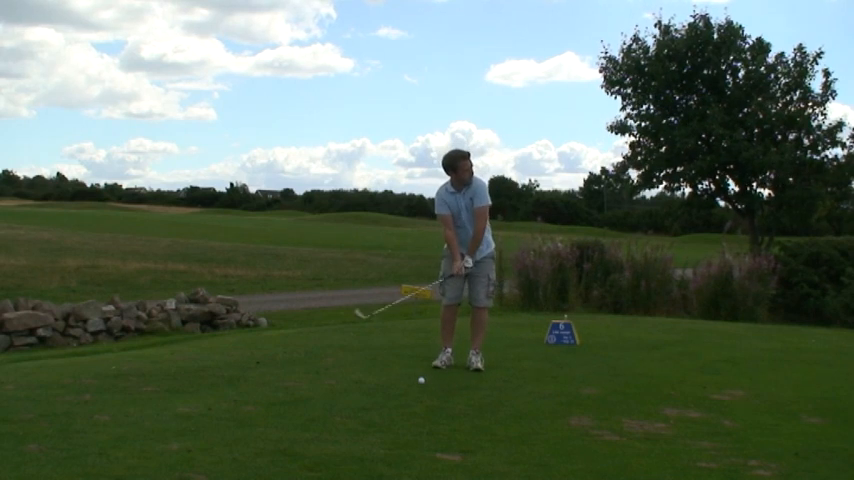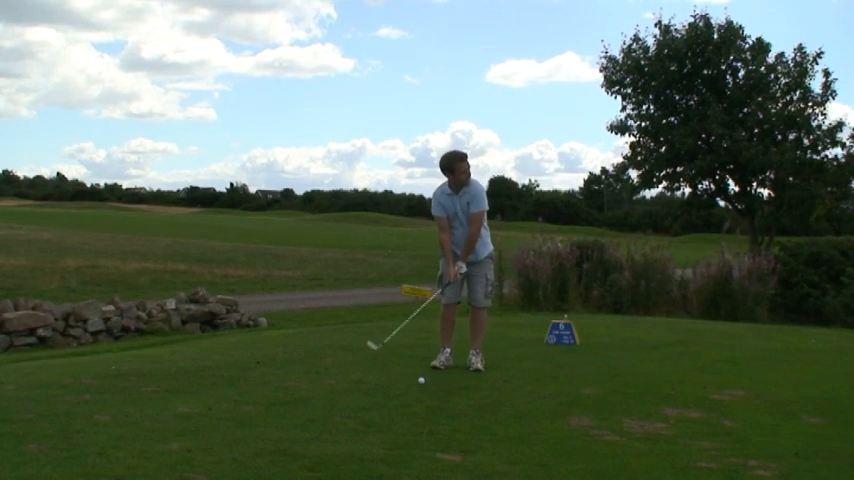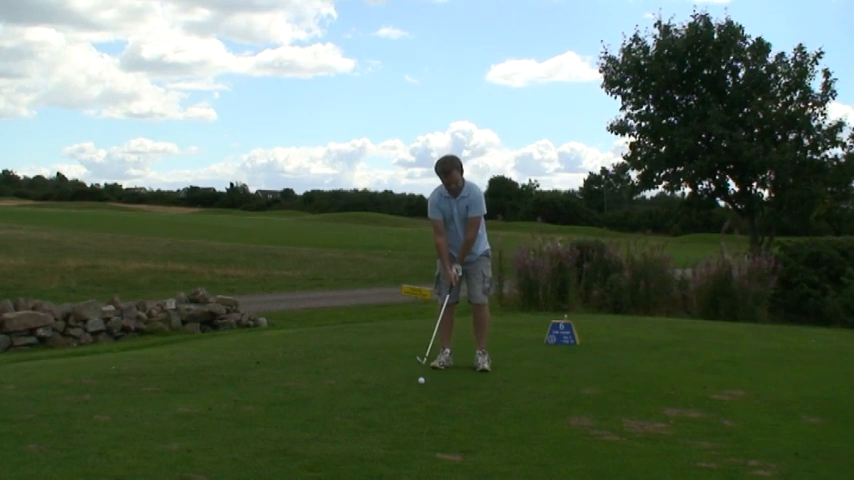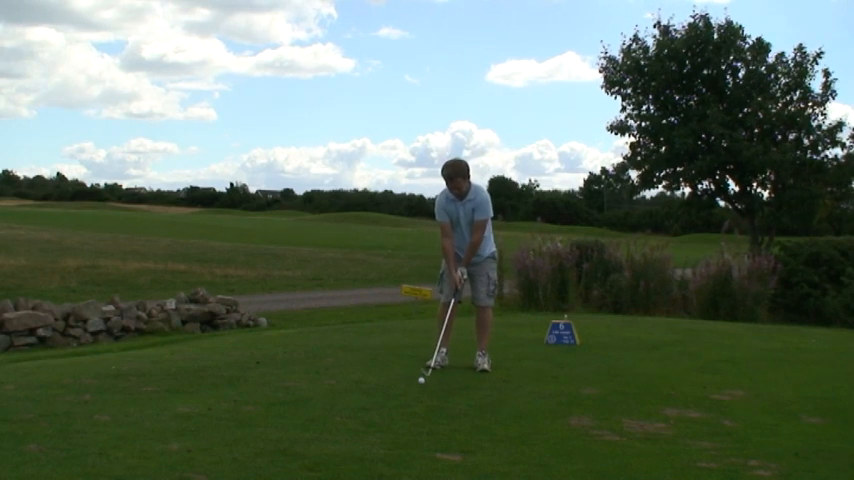
dt=0.4s
person 1, frame 1
left shoulder: (479, 186)
right shoulder: (442, 194)
left elbow: (481, 225)
right elbow: (448, 230)
left wrist: (469, 258)
right wrist: (457, 259)
left hip: (482, 254)
right hip: (454, 254)
left knee: (480, 304)
right knee: (449, 303)
left ankle: (475, 353)
right ankle: (446, 352)
person 1, frame 2
left shoulder: (476, 190)
right shoulder: (439, 195)
left elbow: (475, 230)
right elbow: (443, 232)
left wrist: (463, 262)
right wrist: (451, 265)
left hip: (479, 255)
right hip: (452, 254)
left knee: (480, 305)
right knee: (448, 302)
left ankle: (475, 353)
right ankle: (445, 352)
person 1, frame 3
left shoulder: (475, 193)
right shoulder: (435, 198)
left elbow: (471, 233)
right elbow: (439, 235)
left wrist: (459, 264)
right wrist: (448, 268)
left hip: (476, 254)
right hip: (449, 255)
left knee: (479, 302)
right knee: (446, 303)
left ankle: (481, 353)
right ankle: (445, 352)
person 1, frame 4
left shoulder: (481, 197)
right shoulder: (442, 200)
left elbow: (477, 236)
right elbow: (446, 238)
left wrist: (464, 266)
right wrist: (453, 270)
left hip: (482, 256)
right hip: (454, 254)
left knee: (483, 304)
right knee: (447, 301)
left ankle: (482, 354)
right ankle: (442, 351)
